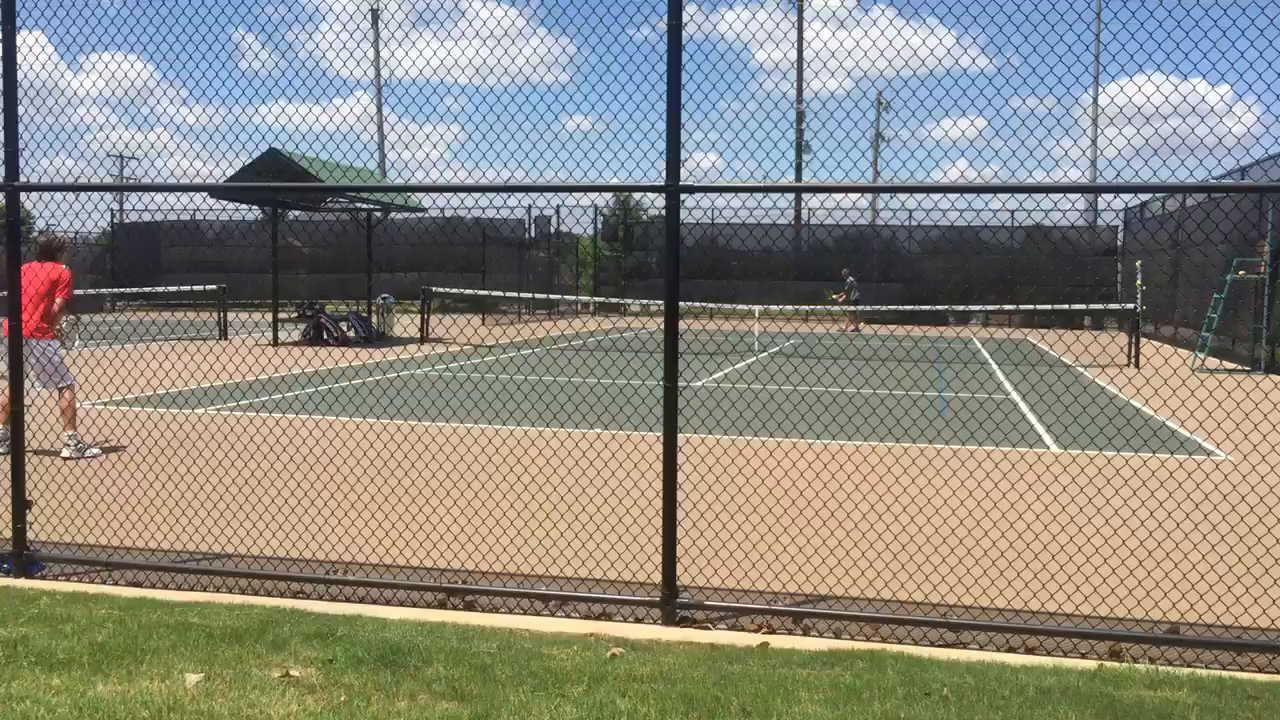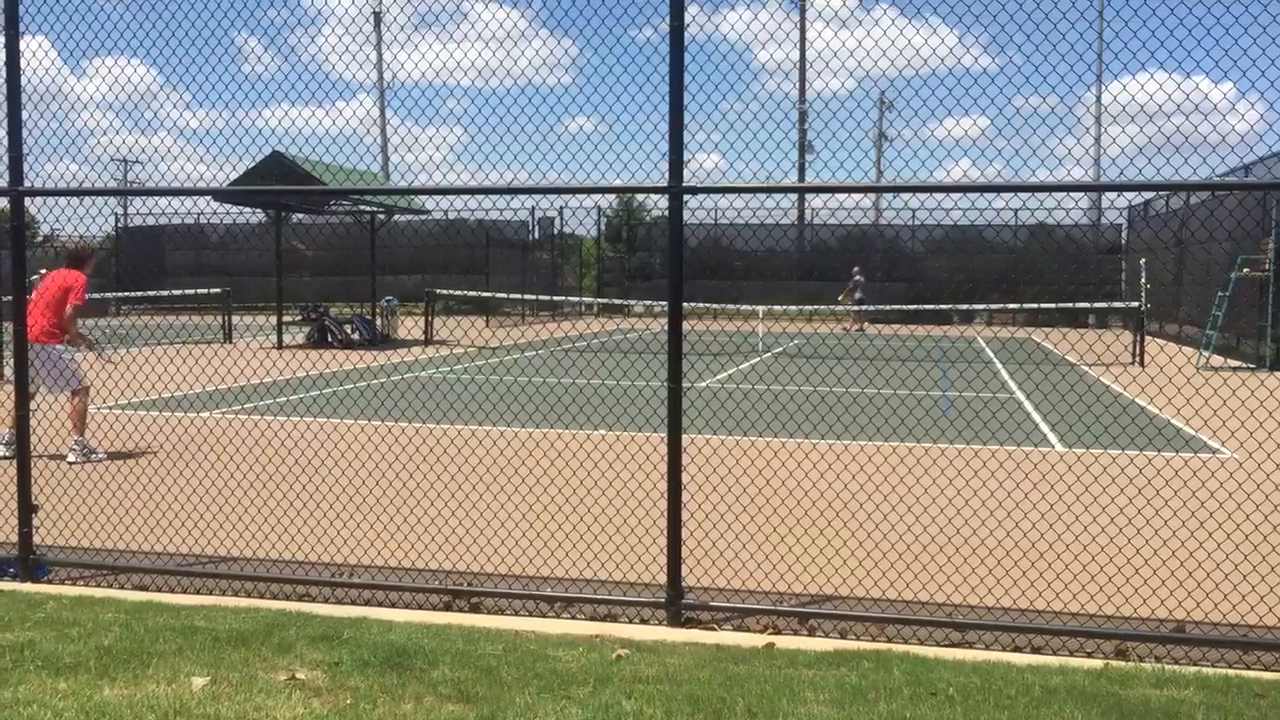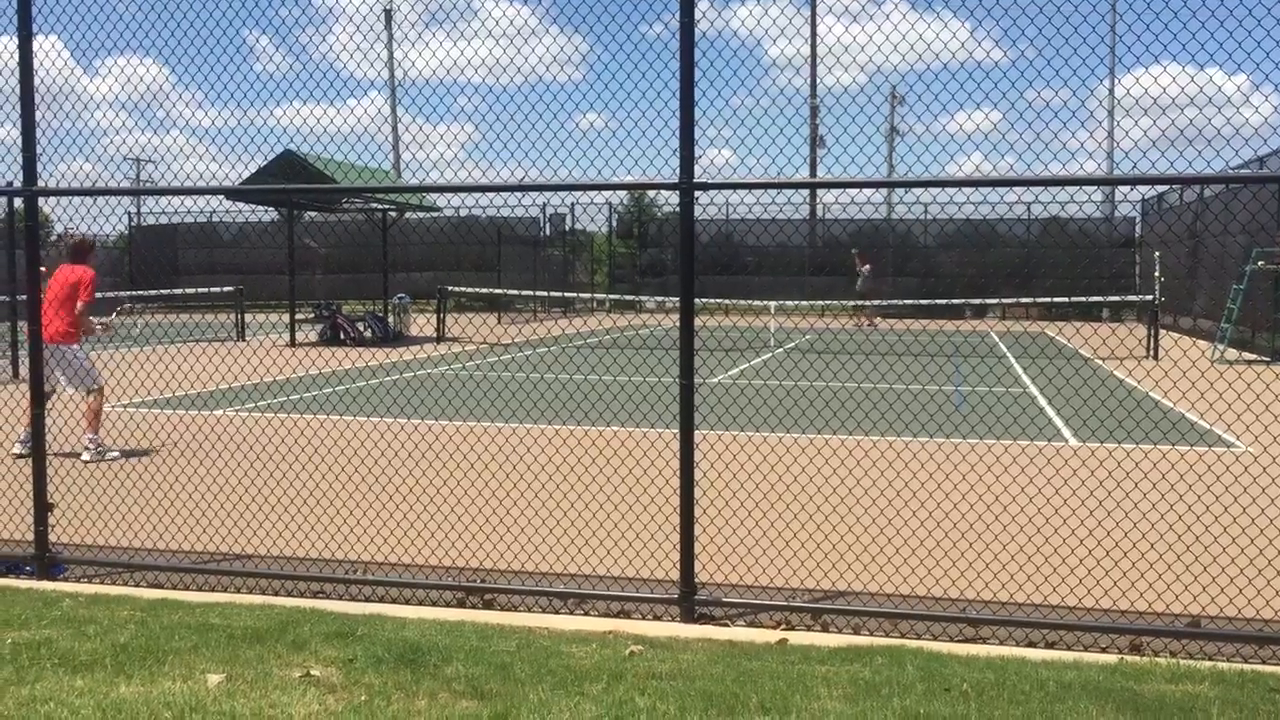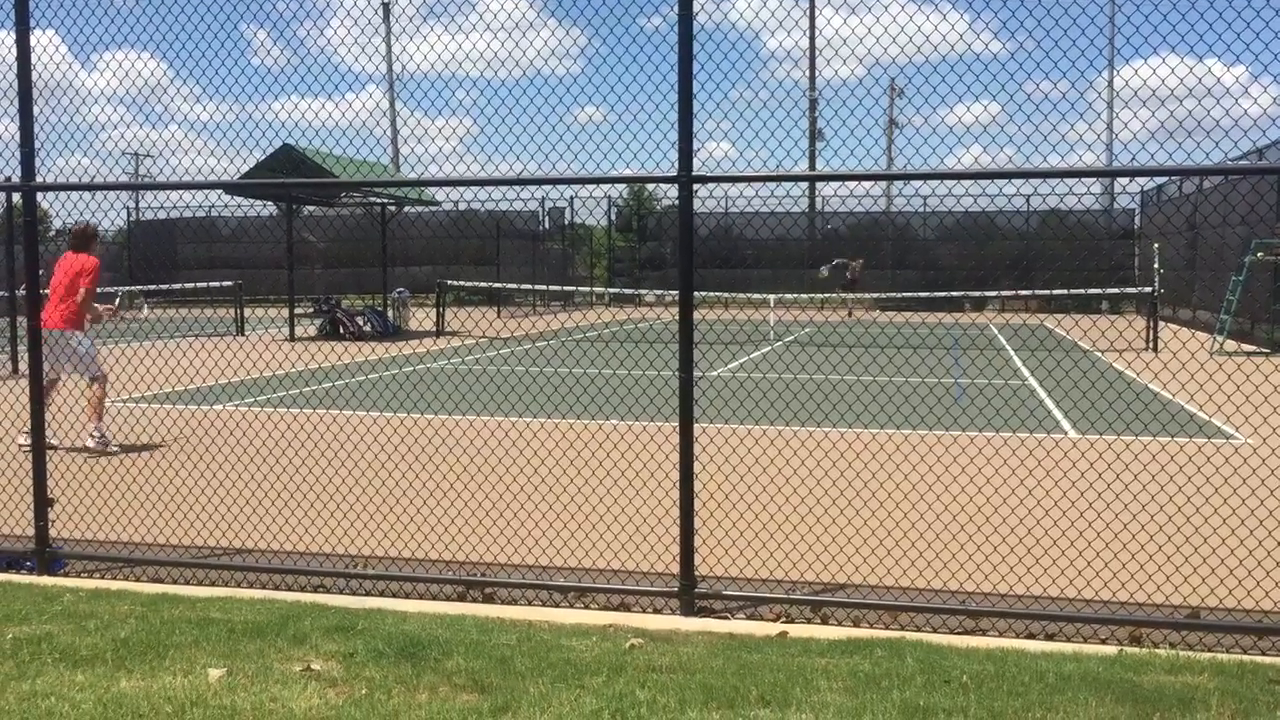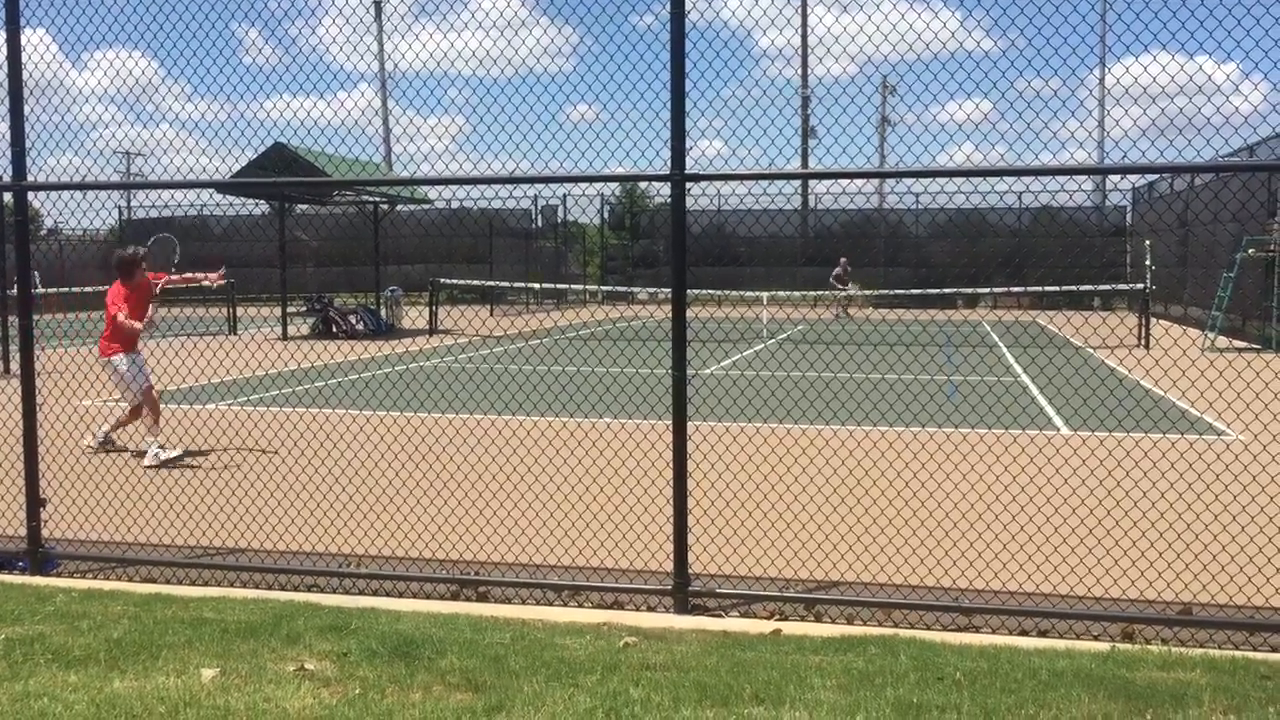
dt=0.7s
person 1, frame 1
left shoulder: (25, 268)
right shoulder: (62, 272)
left elbow: (18, 301)
right elbow: (57, 309)
right hip: (38, 336)
right knee: (66, 386)
right ankle: (72, 443)
person 1, frame 2
left shoulder: (53, 274)
right shoulder: (79, 279)
right elbow: (69, 315)
left wrist: (75, 335)
right wrist: (74, 336)
left hip: (25, 337)
right hip: (47, 341)
right knee: (79, 389)
right ankle: (78, 447)
person 1, frame 3
left shoulder: (61, 270)
right shoulder: (87, 274)
right elbow: (80, 311)
left wrist: (89, 323)
right wrist: (89, 328)
left hip: (43, 337)
right hip: (64, 341)
left knee: (44, 390)
right knee: (95, 388)
left ankle: (24, 441)
right ankle: (92, 446)
person 1, frame 4
left shoulder: (65, 258)
right shoulder: (91, 262)
right elbow: (81, 299)
left wrist: (97, 308)
right wrist: (95, 315)
left hip: (47, 326)
right hip: (68, 329)
left knee: (49, 380)
right knee: (98, 377)
left ankle: (32, 432)
right ankle: (96, 435)
person 1, frame 5
left shoulder: (147, 281)
right shoulder: (116, 291)
left elbow: (178, 278)
right elbow: (122, 320)
left wrist: (207, 276)
right wrist: (138, 326)
left hip: (131, 352)
right hip: (115, 353)
left knee: (141, 404)
right knee: (149, 395)
left ankle: (102, 436)
right ankle: (155, 448)
